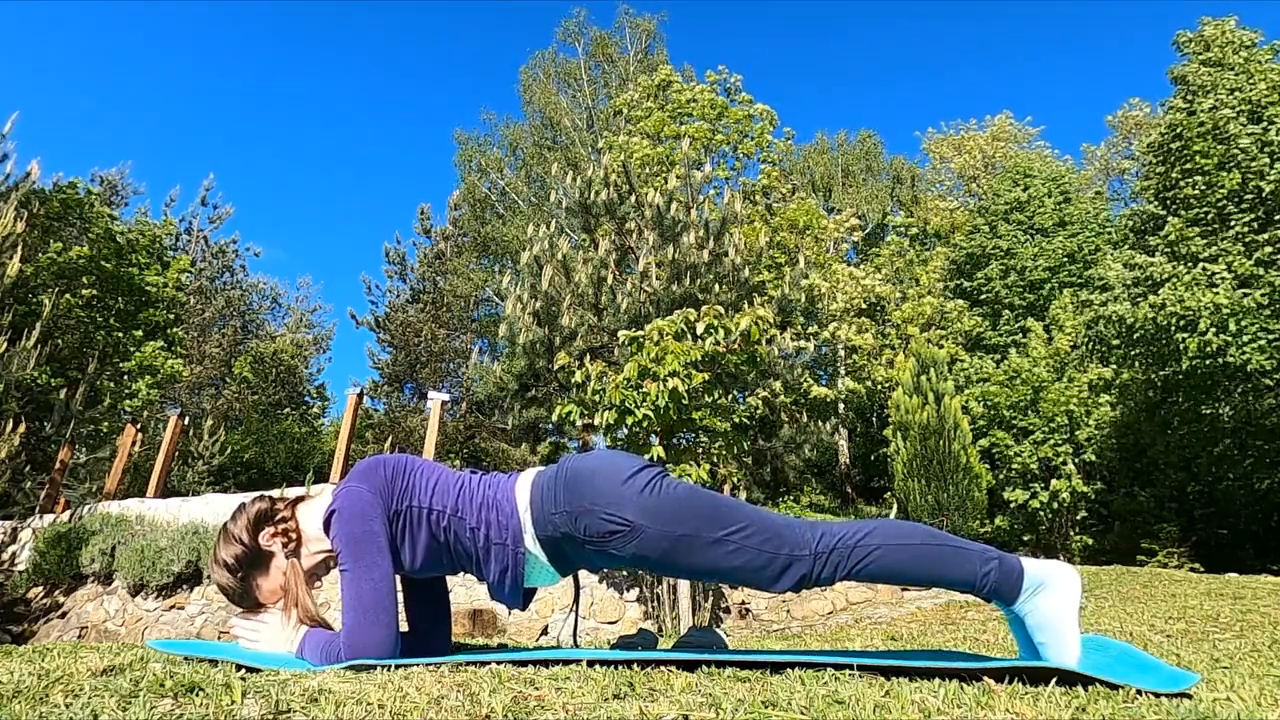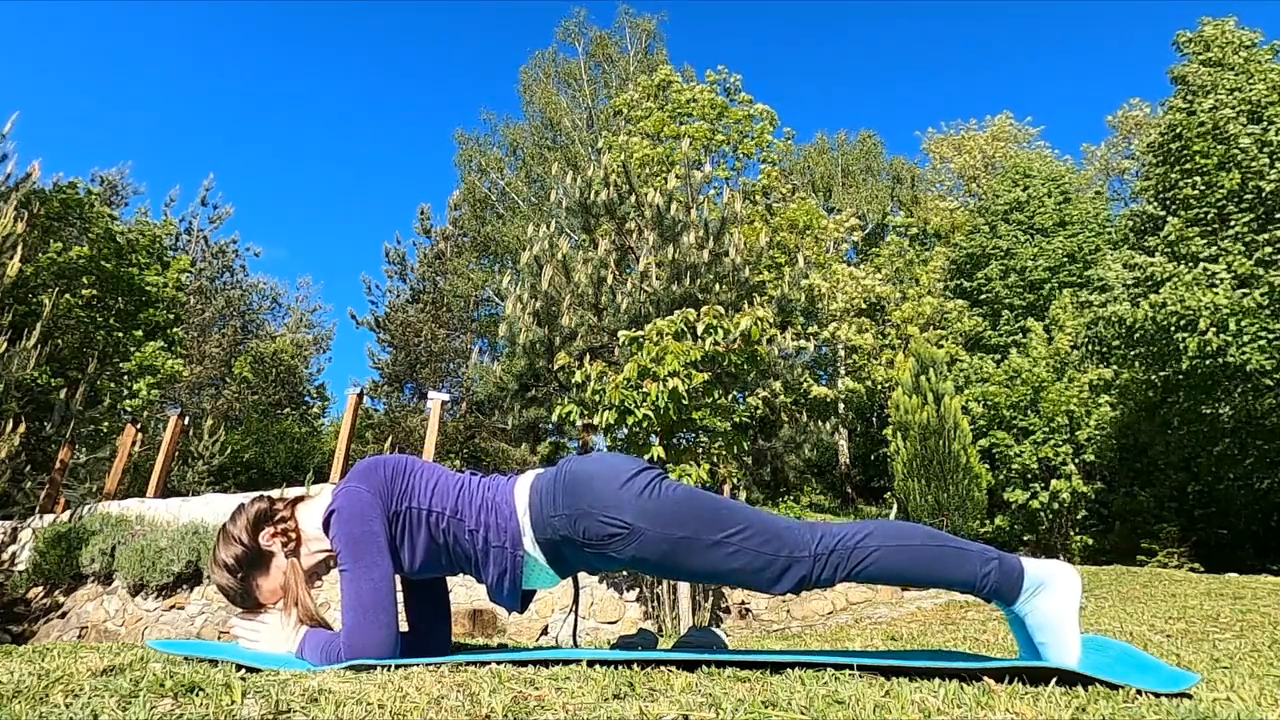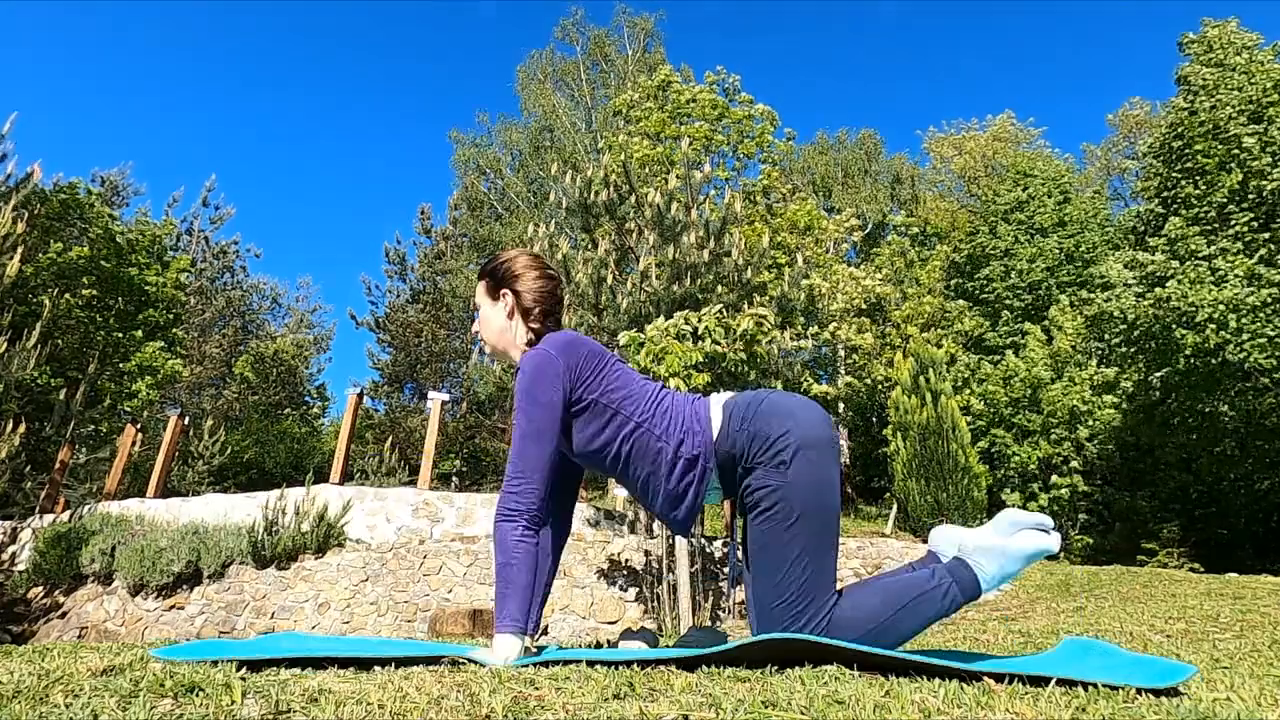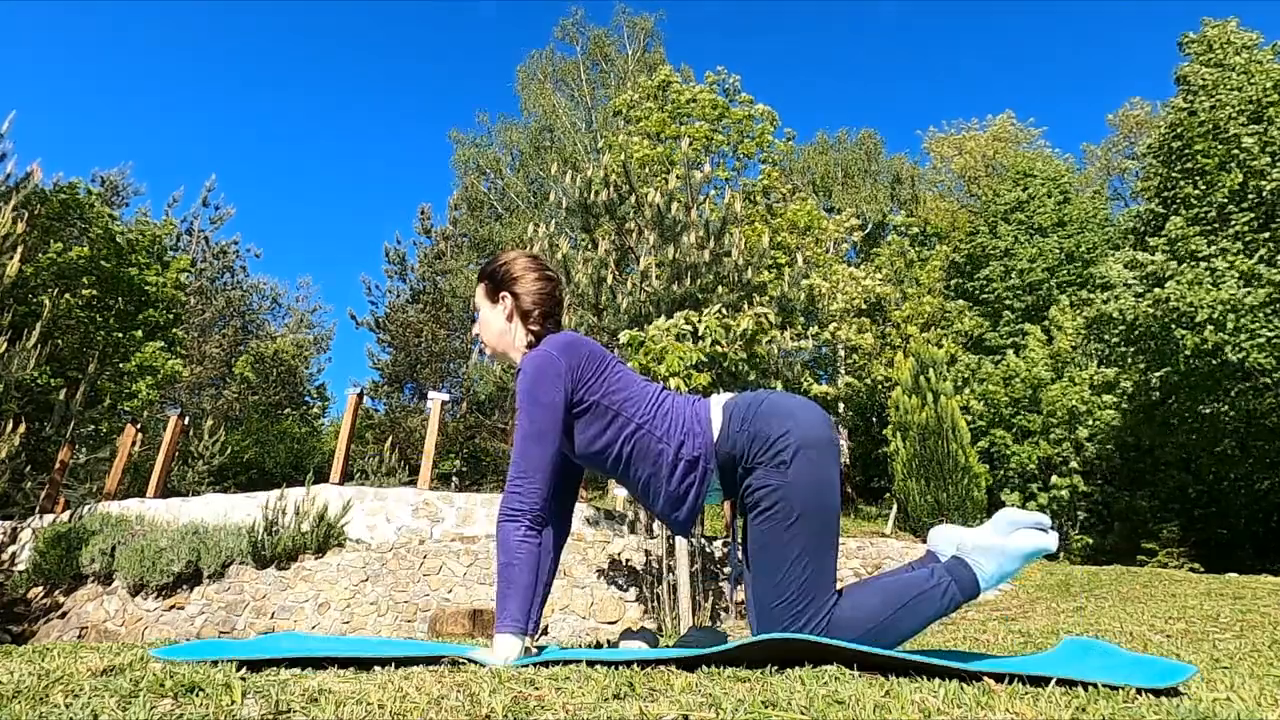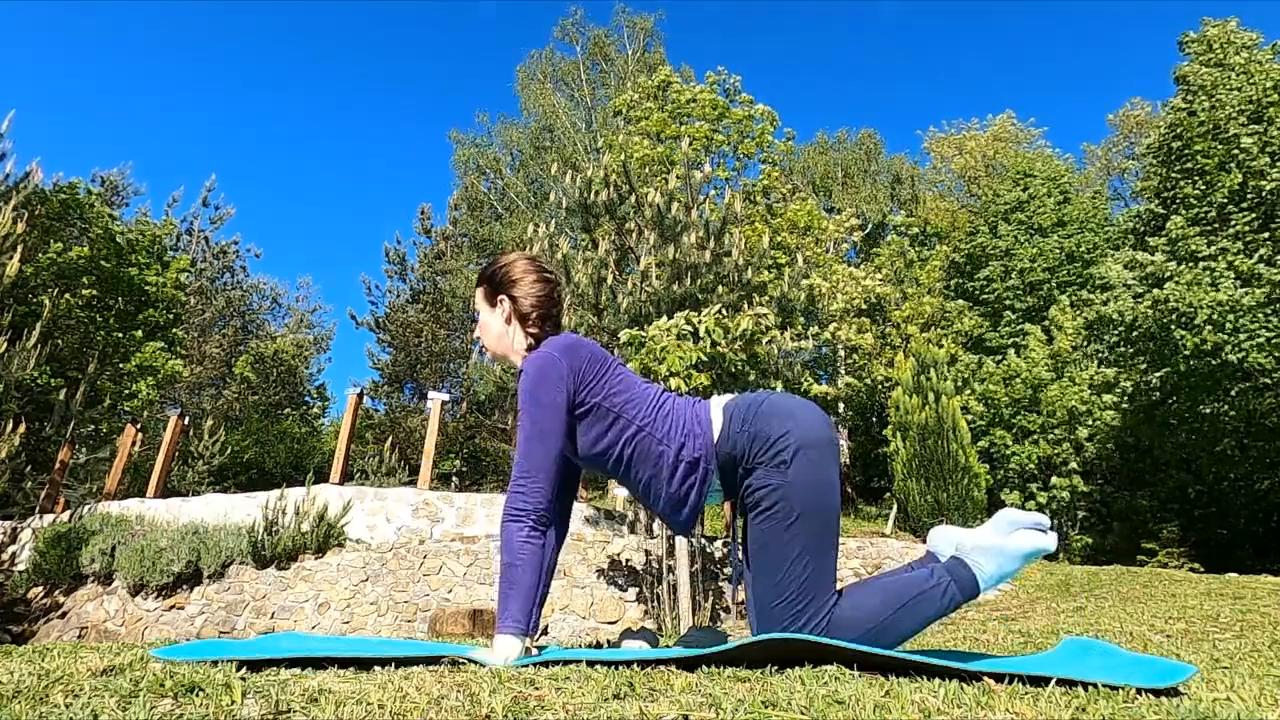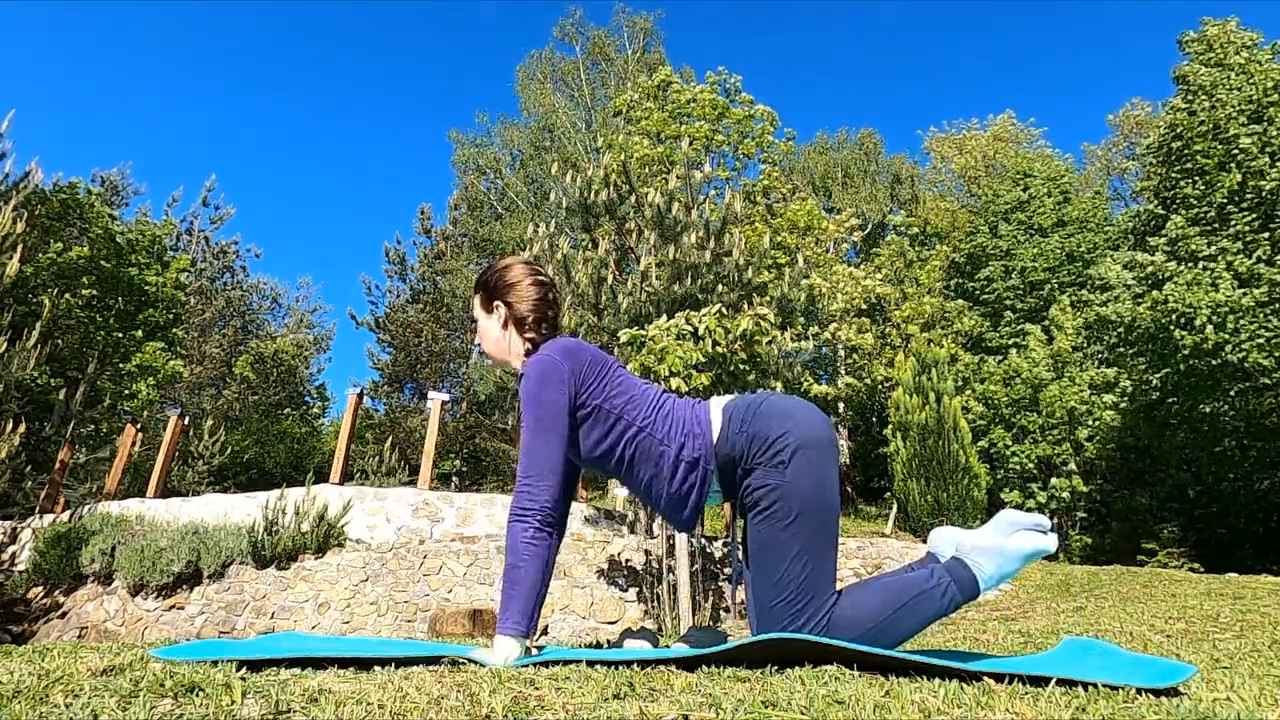
dt=0.2s
person 1, frame 1
left shoulder: (358, 498)
right shoulder: (388, 520)
left elbow: (372, 645)
right elbow: (428, 643)
left wrist: (294, 638)
right wrist: (303, 622)
left hip: (593, 508)
right hip: (589, 508)
left knee: (811, 555)
right knee: (813, 551)
left ankle: (1022, 580)
right ankle: (1015, 579)
person 1, frame 2
left shoulder: (356, 496)
right shoulder: (384, 521)
left elbow: (372, 642)
right elbow: (430, 643)
left wrist: (297, 638)
right wrist: (299, 628)
left hip: (594, 511)
right hip: (587, 509)
left knee: (810, 555)
right knee: (811, 551)
left ankle: (1020, 580)
right ankle: (1014, 580)
person 1, frame 3
left shoulder: (549, 359)
right shoulder: (552, 371)
left elbow: (522, 511)
right elbow: (549, 521)
left wrist: (505, 644)
right wrist: (518, 636)
left hip: (772, 440)
right hip: (761, 447)
left knee: (806, 641)
right knee: (802, 635)
left ankle: (975, 563)
right ankle: (956, 556)
person 1, frame 4
left shoulder: (550, 360)
right shoulder: (556, 374)
left elbow: (523, 509)
right elbow: (551, 518)
left wrist: (507, 641)
right wrist: (519, 634)
left hip: (774, 442)
right hip: (766, 449)
left knee: (803, 639)
right knee: (791, 632)
left ankle: (971, 565)
right ankle: (945, 556)
person 1, frame 5
left shoulder: (551, 362)
right shoulder: (559, 377)
left elbow: (527, 510)
right elbow: (551, 517)
left wrist: (508, 641)
right wrist: (518, 631)
left hip: (775, 441)
right hip: (765, 447)
left knee: (802, 638)
right knee: (789, 629)
left ankle: (971, 567)
right ankle: (945, 557)
person 1, frame 6
left shoulder: (549, 365)
right shoulder: (559, 376)
left elbow: (535, 511)
right elbow: (549, 515)
left wrist: (507, 640)
right wrist: (518, 634)
left hip: (775, 442)
right hip: (766, 445)
left knee: (801, 638)
right knee: (789, 629)
left ankle: (969, 569)
right ankle: (946, 557)
